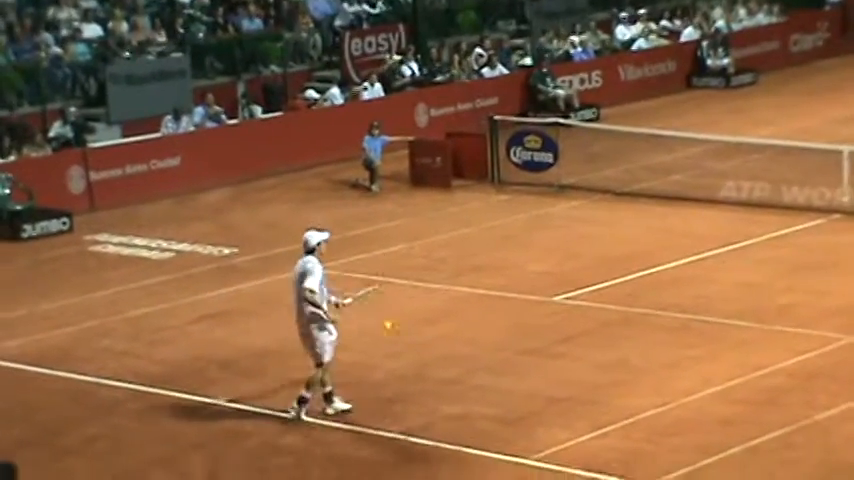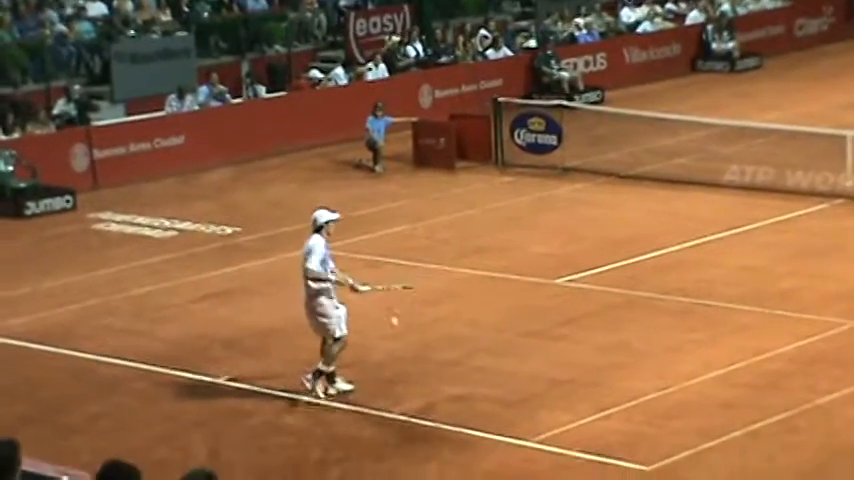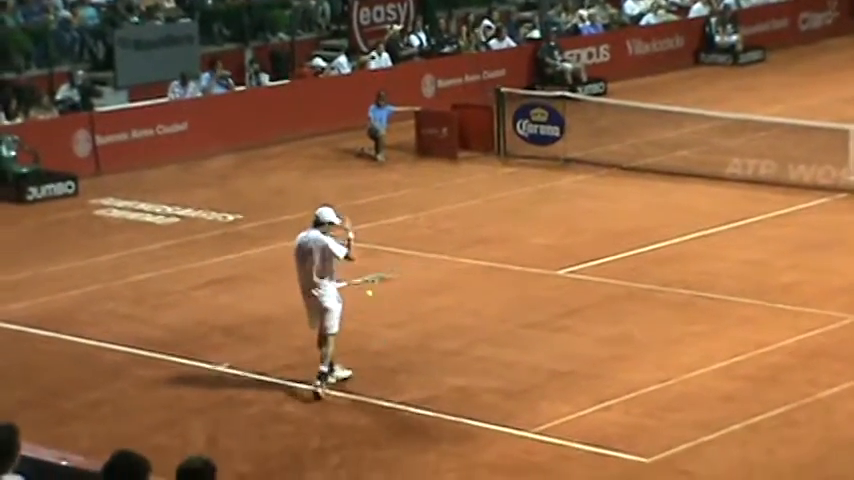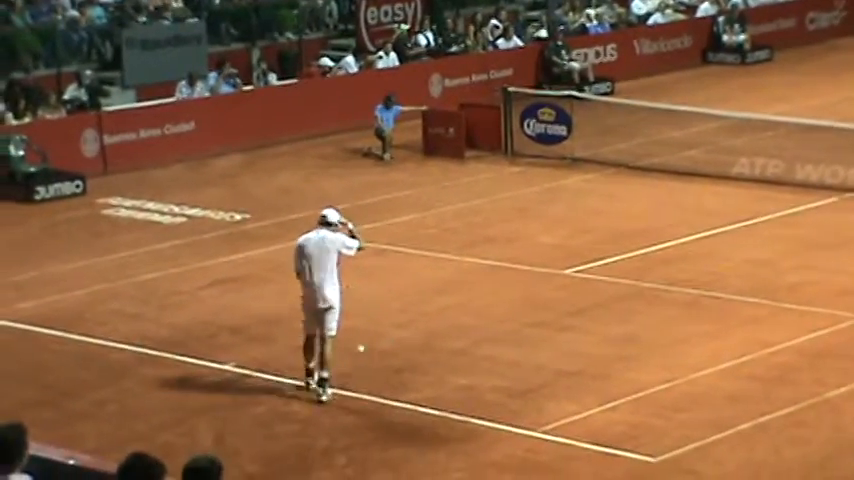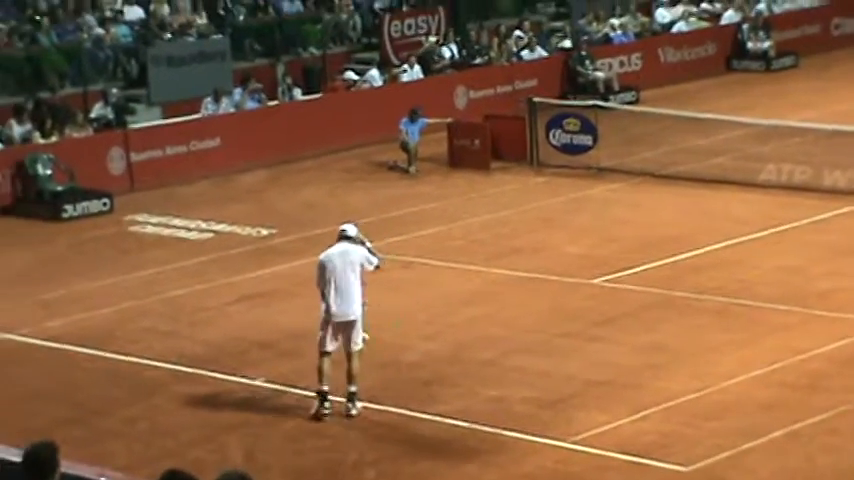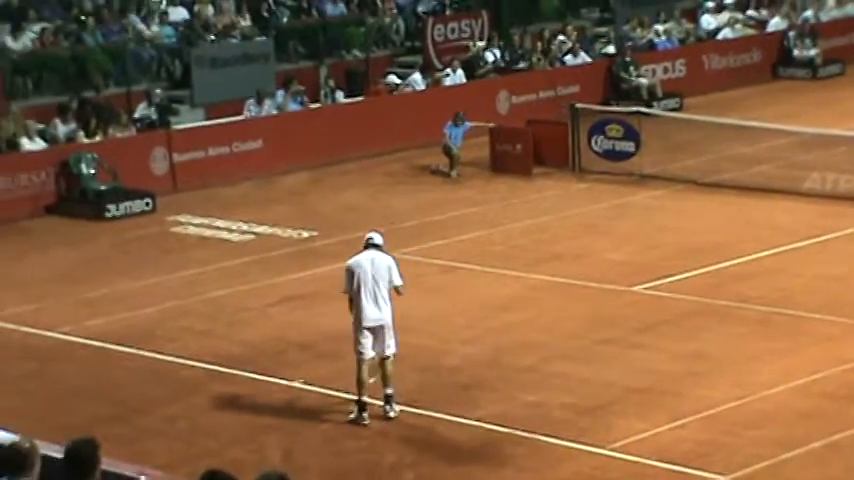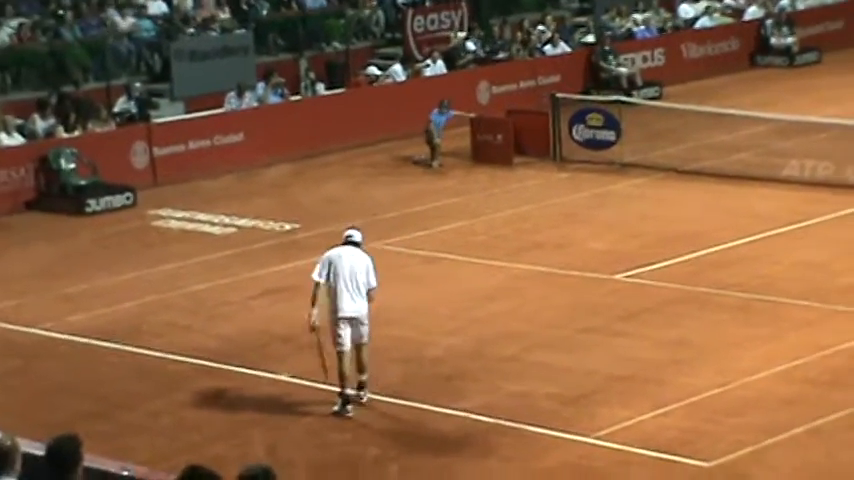
dt=0.3s
person 1, frame 1
left shoulder: (304, 264)
right shoulder: (314, 266)
right elbow: (307, 293)
left wrist: (337, 300)
right wrist: (325, 311)
left hip: (305, 320)
right hip: (316, 322)
left knee: (320, 361)
right knee: (323, 364)
left ankle: (330, 401)
right ankle: (300, 404)
person 1, frame 2
left shoulder: (318, 243)
right shoulder: (317, 245)
left elbow: (329, 267)
right elbow: (310, 273)
left wrist: (352, 283)
right wrist: (334, 279)
left hip: (317, 300)
right hip: (322, 301)
left knee: (327, 339)
right knee: (341, 339)
left ankle: (331, 381)
right ankle: (315, 377)
person 1, frame 3
left shoulder: (301, 238)
right shoulder: (324, 240)
right elbow: (350, 256)
right wrist: (349, 233)
left hip: (308, 293)
right hip: (325, 294)
left knee: (322, 332)
right knee: (329, 336)
left ankle: (331, 370)
right ankle: (320, 380)
person 1, frame 4
left shoulder: (302, 241)
right shoulder: (336, 239)
left elbow: (298, 273)
right elbow: (360, 245)
right wrist: (349, 226)
left hip: (309, 297)
right hip: (329, 297)
left knee: (310, 336)
right knee: (326, 340)
left ankle: (310, 375)
right ankle: (322, 387)
person 1, frame 5
left shoulder: (324, 257)
right shoulder: (358, 251)
left elbow: (322, 291)
right elbow: (377, 264)
right wrist: (367, 244)
left hip: (331, 313)
right hip: (353, 312)
left knee: (324, 355)
right knee: (352, 355)
left ankle: (323, 400)
right ankle: (351, 402)
person 1, frame 6
left shoulder: (352, 264)
right shoulder: (387, 260)
left elbow: (350, 298)
right elbow: (400, 291)
left wrist: (355, 319)
left hip: (362, 319)
right hip: (384, 318)
left knee: (363, 363)
right knee: (386, 360)
left ankle: (362, 410)
right ankle: (389, 406)
person 1, frame 7
left shoulder: (330, 255)
right shoulder: (365, 258)
left elbow: (319, 285)
right elbow: (371, 294)
left wrist: (313, 311)
left hip: (339, 311)
right hip: (360, 310)
left knee: (343, 354)
right knee: (361, 348)
left ankle: (346, 402)
right ankle: (361, 390)
